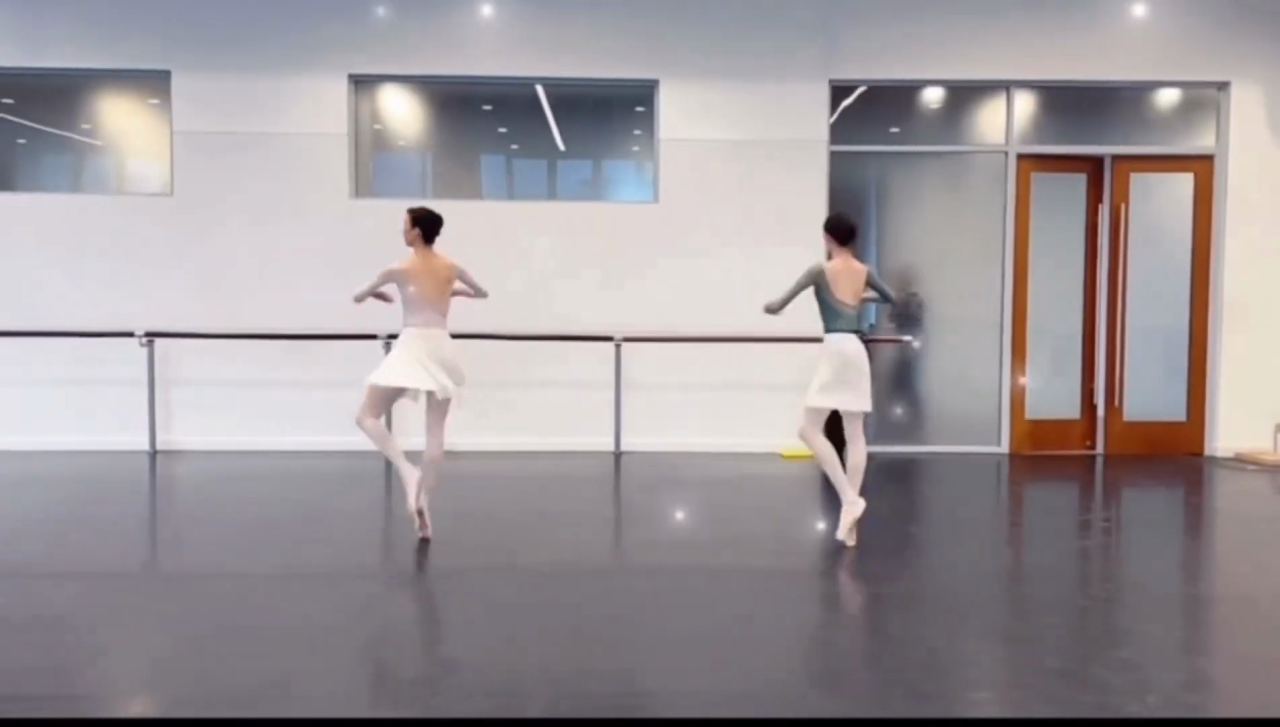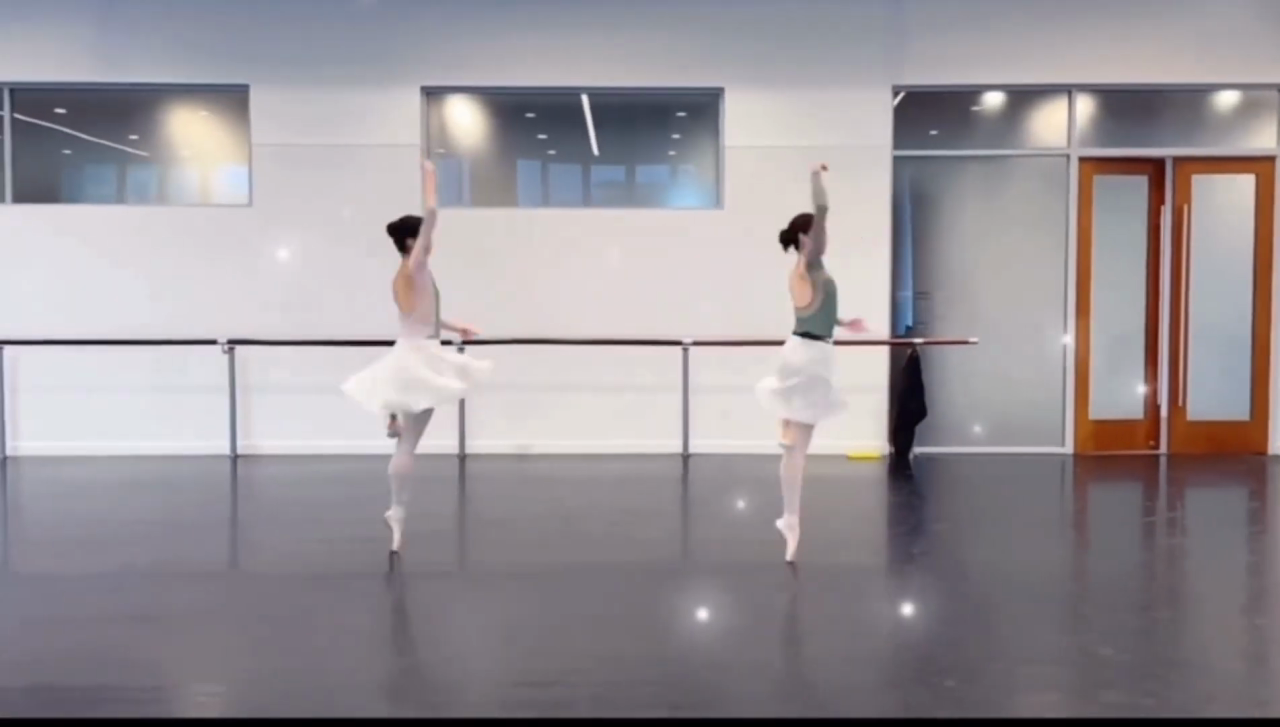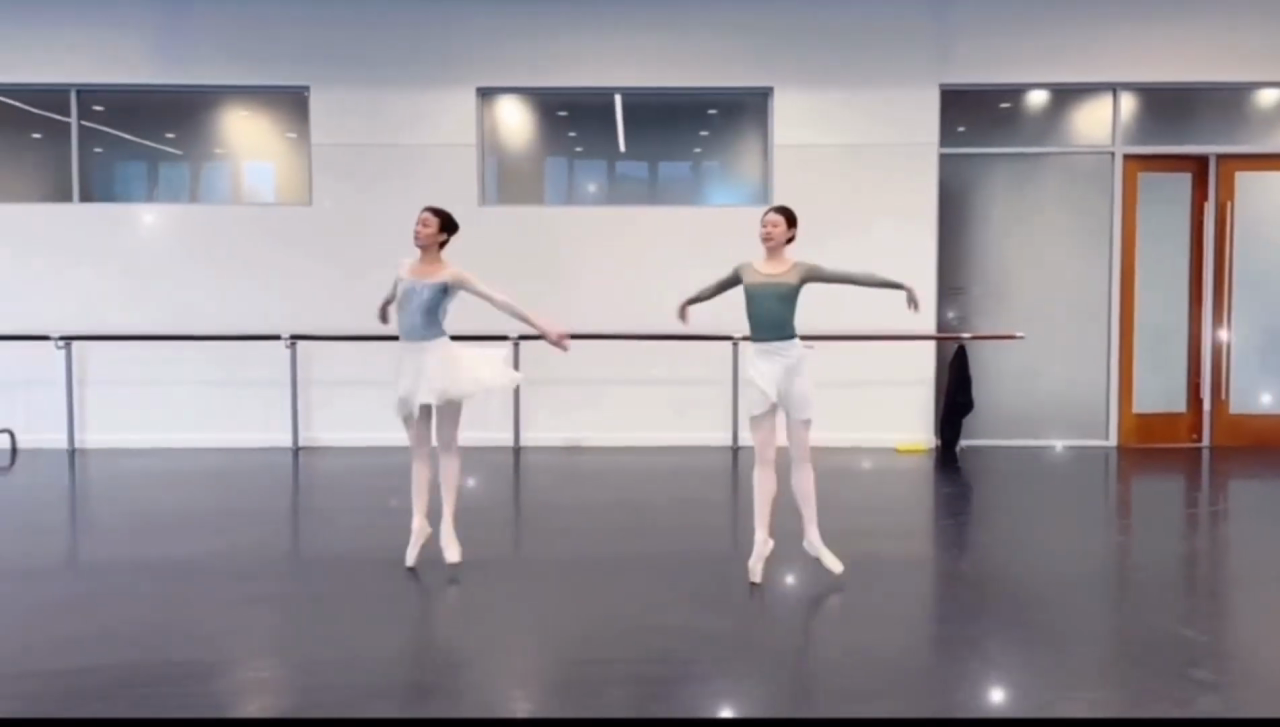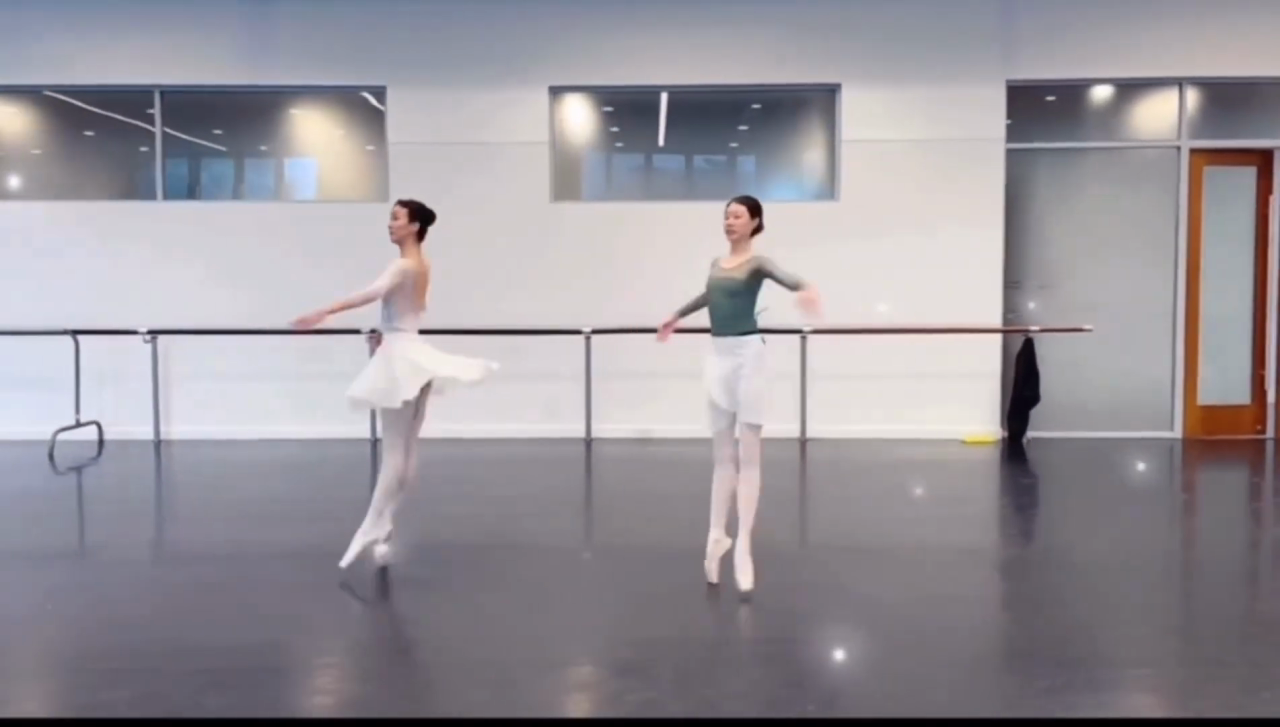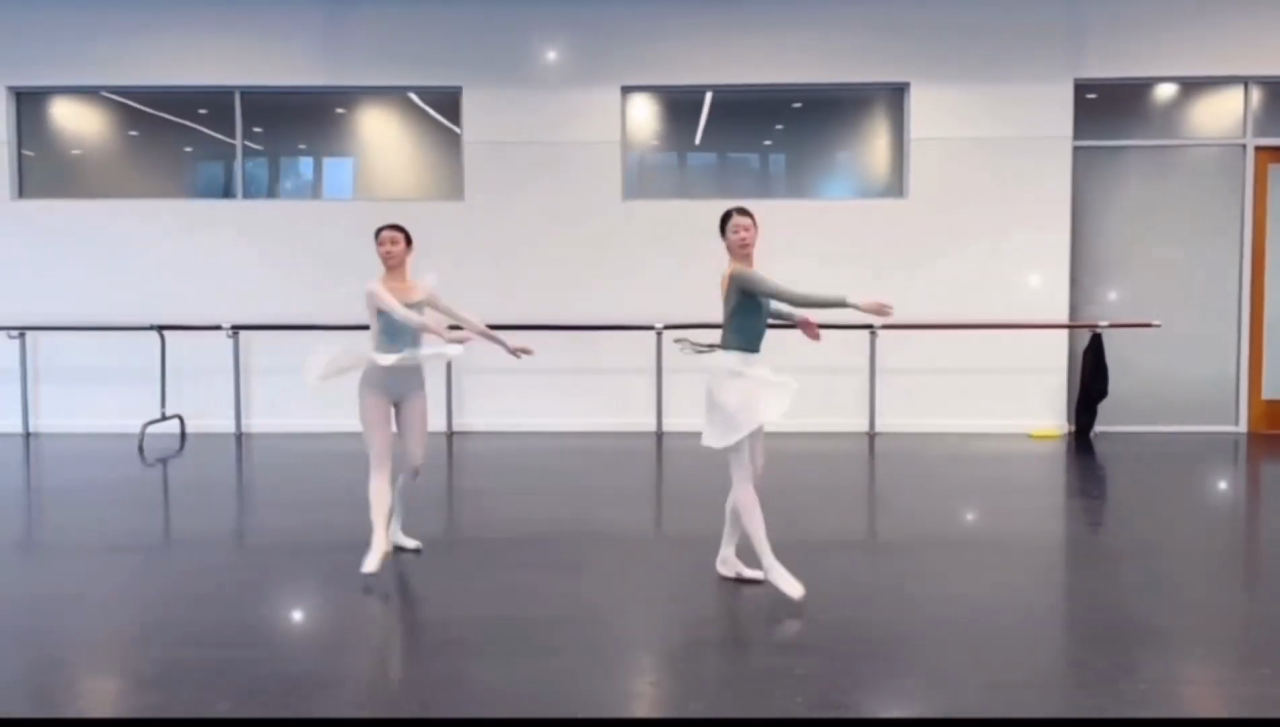
dt=1s
person 1, frame 1
left shoulder: (819, 269)
right shoulder: (864, 271)
left elbow: (777, 307)
right elbow: (889, 298)
left wrist: (770, 305)
left hip: (837, 350)
right hip: (854, 350)
left knee: (809, 431)
right knee: (855, 438)
left ankle: (849, 499)
right ankle: (851, 500)
person 1, frame 2
left shoulder: (806, 274)
right shoulder: (813, 267)
right elbow: (822, 210)
left wrist: (843, 320)
right wrist: (817, 175)
left hip: (796, 354)
right hip: (814, 356)
right knee: (797, 446)
right ankle: (791, 520)
person 1, frame 3
left shoulder: (802, 270)
right shoulder: (745, 269)
left elbow: (858, 276)
right elbow: (715, 289)
left wrist: (903, 286)
right wrist: (687, 302)
left hip: (791, 358)
right hip: (759, 360)
left knee: (800, 455)
right knee: (764, 457)
left ankle: (813, 537)
right ankle: (761, 539)
person 1, frame 4
left shoulder: (757, 261)
right shoulder: (716, 263)
left elbow: (789, 279)
left wrist: (807, 290)
right wrist: (673, 317)
left hip: (746, 355)
right hip: (718, 357)
left knee: (748, 457)
right knee: (723, 457)
left ankle: (743, 544)
right ankle: (716, 537)
person 1, frame 5
left shoulder: (742, 274)
right shoulder: (741, 274)
right elbow: (797, 298)
left wrist: (799, 321)
right wrist: (858, 303)
left hip: (745, 374)
right hip: (733, 373)
left knee: (748, 474)
right knee: (745, 477)
left ankle: (727, 556)
right ankle: (769, 564)
person 2, frame 1
left shoulder: (397, 270)
right shoulder: (451, 267)
left elbow: (360, 295)
right elbow: (481, 293)
left wrist: (372, 295)
left hip: (410, 348)
right hip: (441, 350)
left knee: (366, 417)
right knee: (434, 435)
left ankle: (408, 473)
right ankle: (420, 499)
person 2, frame 2
left shoulder: (404, 276)
right shoulder: (417, 267)
right elbow: (432, 213)
left wrist: (454, 327)
right wrist: (430, 174)
left hip: (407, 360)
right hip: (420, 359)
right knee: (408, 447)
right ankle: (397, 513)
person 2, frame 3
left shoulder: (451, 274)
right shoulder: (405, 268)
left elbow: (497, 298)
left wrist: (541, 327)
right wrist: (385, 305)
left hip: (439, 362)
right hip: (410, 363)
left knee: (446, 447)
right knee: (419, 451)
left ankle: (447, 530)
right ankle: (418, 525)
person 2, frame 4
left shoulder: (404, 266)
right shoulder: (419, 267)
left elbow: (373, 292)
left wrist: (325, 312)
right wrist: (386, 330)
left hip: (399, 356)
right hip: (418, 355)
left knee: (394, 449)
right knee: (406, 447)
left ankle: (374, 527)
right ankle: (381, 524)
person 2, frame 5
left shoulder: (423, 291)
right shoulder: (377, 289)
left elbow: (463, 318)
right elbow: (403, 316)
left wrist: (504, 343)
right wrist: (443, 332)
left hip: (410, 381)
right hip: (378, 382)
left knee: (414, 463)
right knee: (380, 463)
left ankle: (393, 527)
right ankle: (379, 539)
